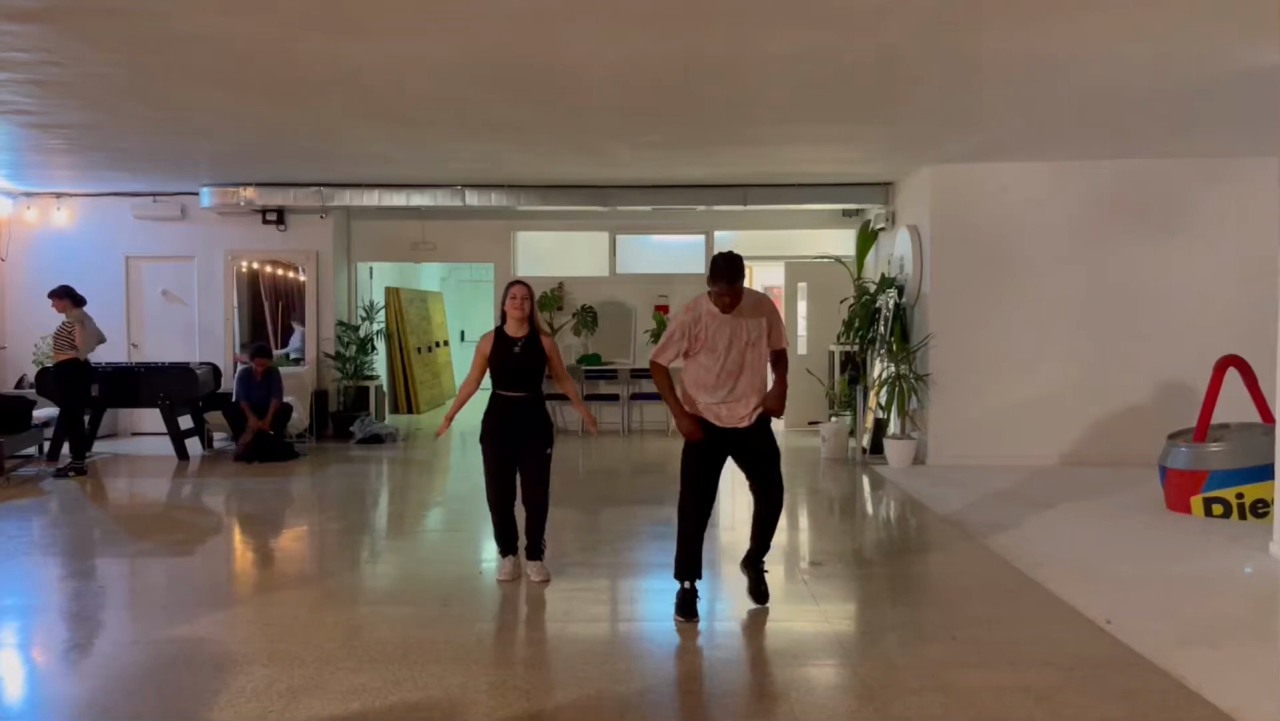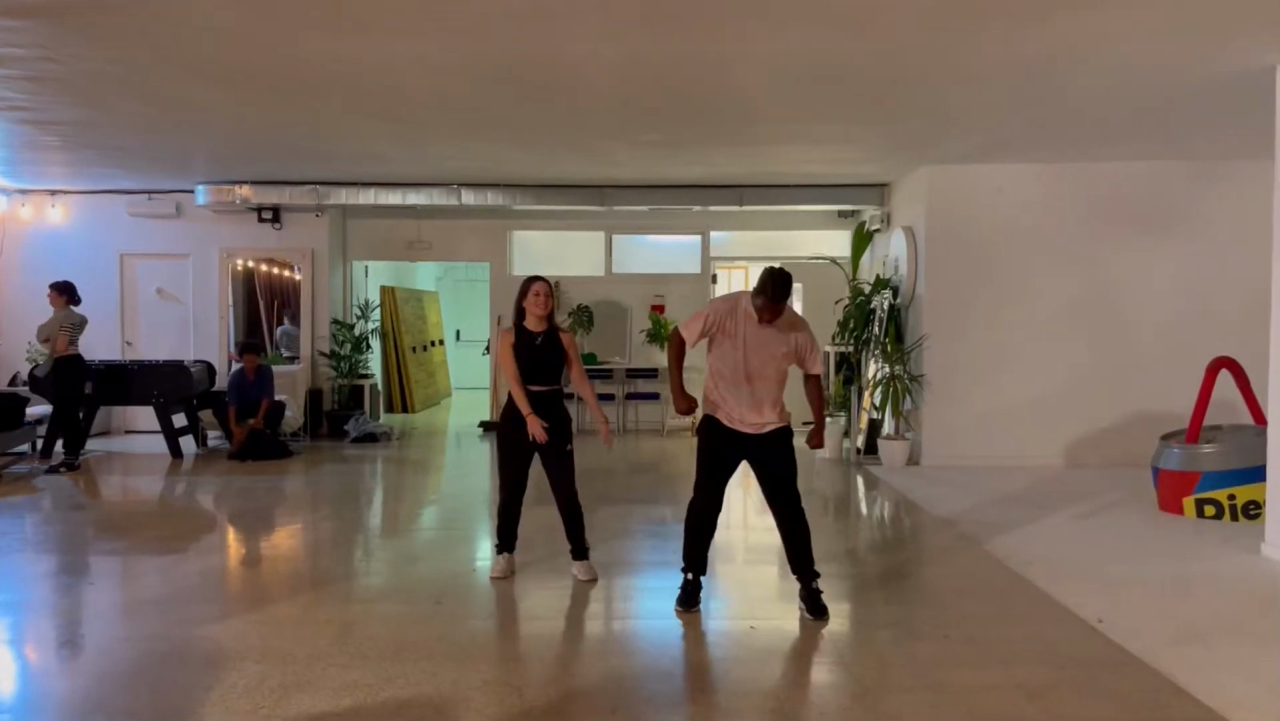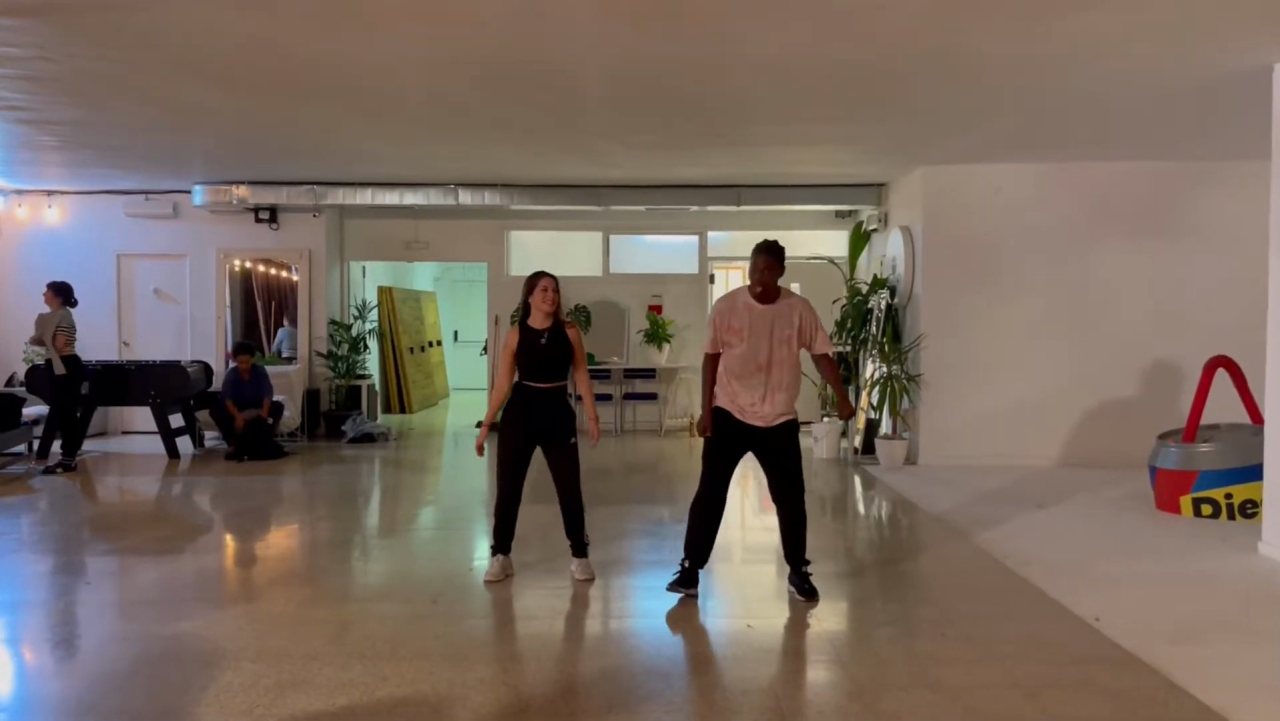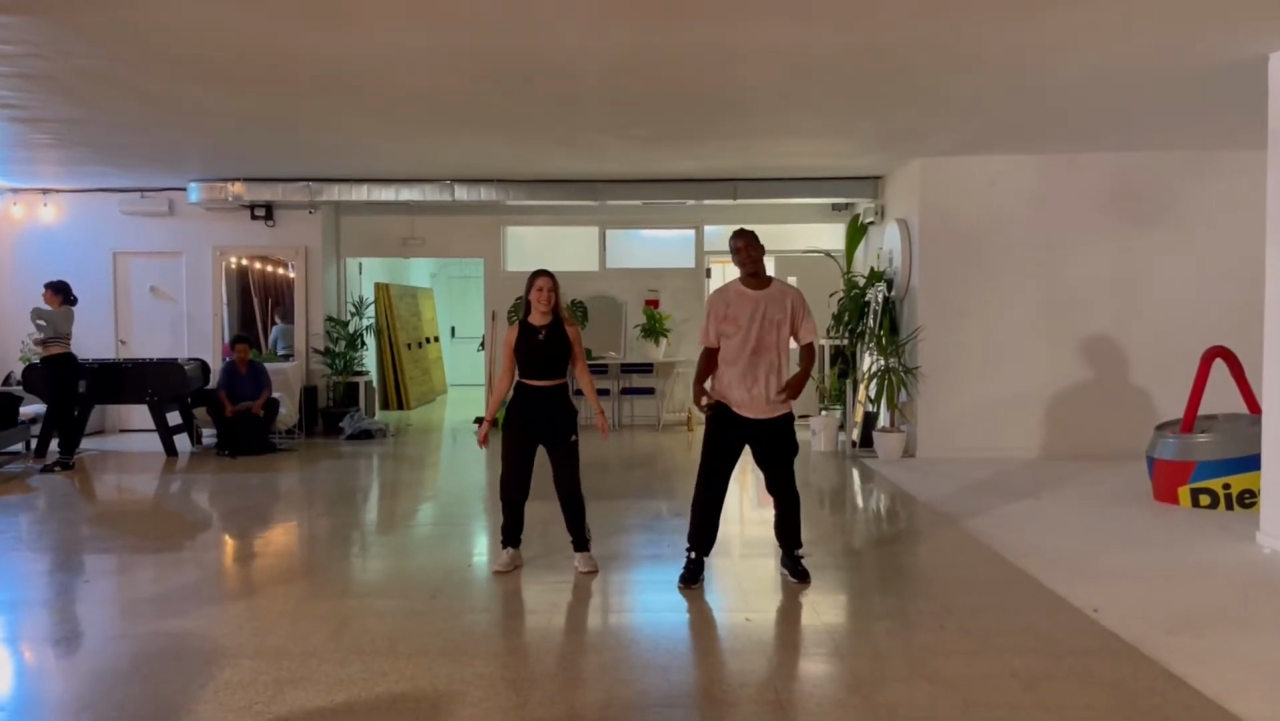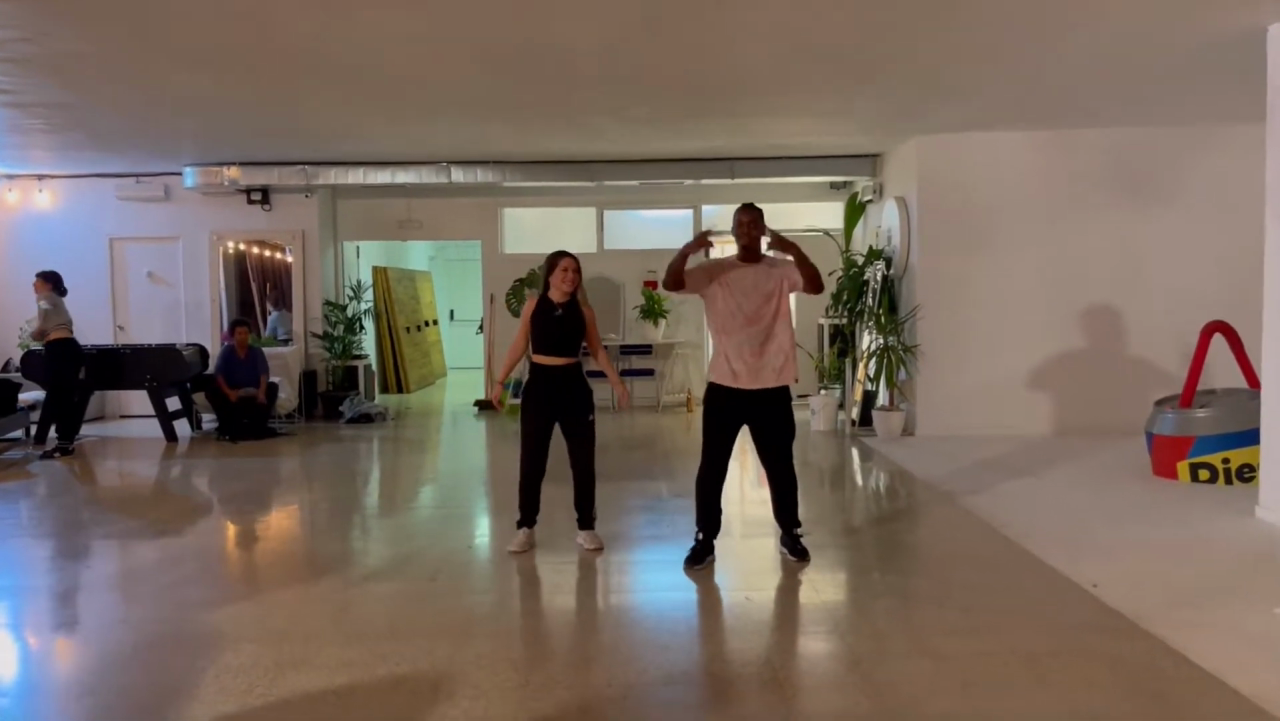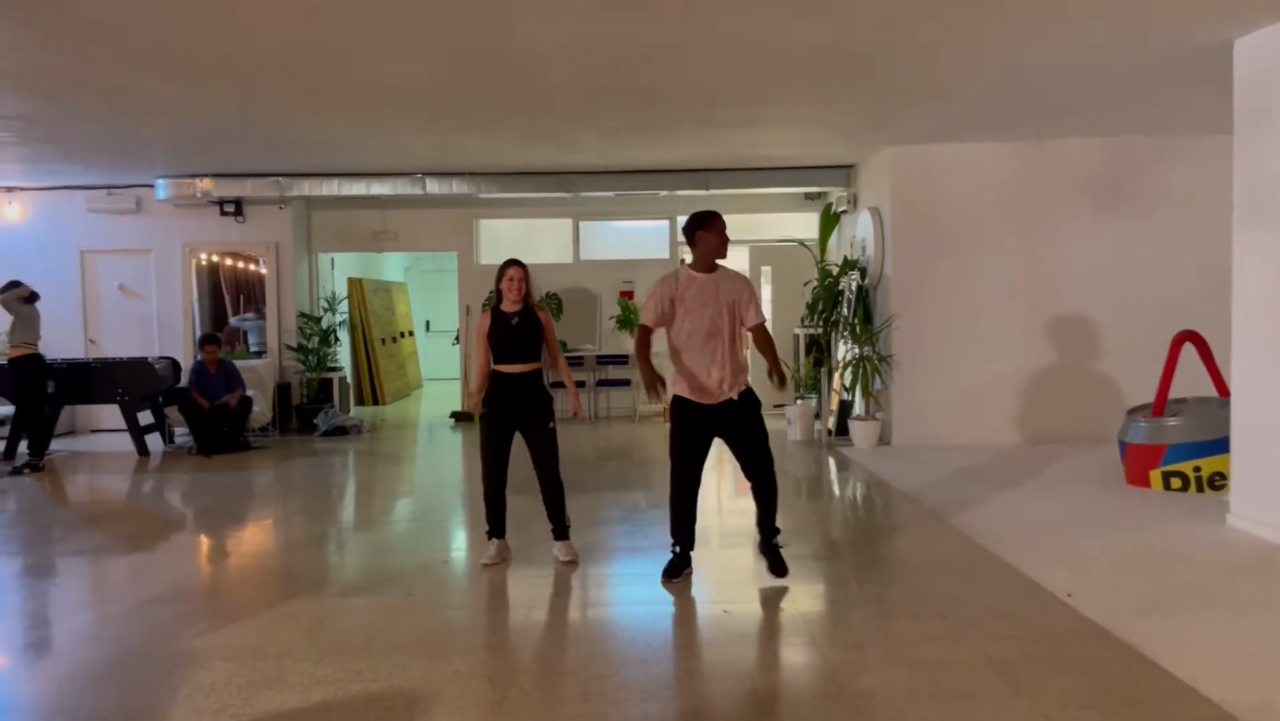
dt=0.7s
person 1, frame 1
left shoulder: (763, 307)
right shoulder: (691, 316)
left elbow: (778, 350)
right elbow: (658, 364)
left wrist: (780, 387)
right wrist: (679, 413)
left hip: (753, 420)
right hip: (705, 423)
left knee: (771, 495)
right knee: (695, 505)
left ankle: (754, 563)
right ankle: (686, 586)
person 1, frame 2
left shoulder: (797, 328)
right shoulder: (724, 310)
left elbow: (812, 375)
right elbow: (678, 339)
left wrist: (819, 425)
right wrist: (678, 391)
left hip: (771, 428)
right hip: (720, 423)
left knee: (788, 506)
right knee: (704, 503)
left ankle: (808, 585)
right ankle: (691, 578)
person 1, frame 3
left shoulder: (799, 309)
right shoulder: (726, 306)
left elbow: (822, 355)
right elbow: (712, 356)
left wrist: (841, 396)
right wrist: (706, 409)
left hip: (779, 421)
right hip: (729, 415)
left knee: (792, 498)
right knee: (710, 493)
left ankle: (798, 571)
right ankle: (690, 568)
person 1, frame 4
left shoulder: (790, 297)
right shoulder: (721, 298)
left elbow: (809, 347)
right elbow: (708, 349)
left wrist: (803, 375)
right wrist: (698, 383)
left hip: (774, 410)
right hip: (727, 409)
left knee: (783, 487)
right knee: (709, 485)
left ankle: (791, 554)
right ankle: (696, 558)
person 1, frame 5
left shoulder: (782, 269)
right shoulder: (713, 272)
left elbow: (816, 287)
right elbow: (671, 284)
left wrist: (794, 251)
right wrist: (687, 251)
left hip: (771, 386)
right hip: (724, 386)
left knee: (780, 465)
right knee: (711, 467)
left ankle: (790, 533)
right ankle: (705, 539)
person 1, frame 6
left shoulder: (739, 284)
right shoulder: (669, 286)
left elbow: (757, 331)
right elbow: (644, 335)
left wrist: (774, 362)
right wrist: (647, 368)
left hip: (736, 396)
right hip: (689, 400)
left knee: (761, 470)
right knee: (684, 480)
left ankle: (769, 543)
right ankle: (681, 553)
person 2, frame 1
left shoulder: (544, 341)
right shoulder: (489, 340)
left elbow: (563, 380)
right elbow: (472, 381)
left wrist: (585, 413)
right wrist: (448, 417)
left hip: (535, 423)
right hip: (498, 423)
left knee: (537, 496)
right knee: (499, 496)
left ankle: (535, 558)
right ankle: (508, 555)
person 2, frame 2
left shoulder: (562, 338)
right shoulder: (510, 336)
left elbow: (580, 380)
right elbow: (513, 381)
left wrist: (601, 419)
right wrist: (530, 417)
left hip: (555, 418)
right hip: (518, 419)
left knee: (566, 492)
right knee: (511, 490)
left ankle: (580, 557)
right ankle: (504, 553)
person 2, frame 3
left shoulder: (569, 332)
right shoulder: (515, 335)
left elbow: (581, 376)
right elbow: (503, 383)
left wrist: (592, 417)
right wrist: (486, 424)
left hip: (558, 412)
right hip: (521, 412)
left knee: (569, 488)
right knee: (508, 487)
left ankle: (579, 556)
right ankle: (501, 556)
person 2, frame 4
left shoulder: (568, 329)
right shoulder: (515, 331)
left elbow: (582, 372)
right elbow: (505, 377)
left wrist: (597, 410)
right wrist: (488, 417)
left hip: (559, 408)
right hip: (523, 408)
left knee: (568, 484)
right knee: (513, 484)
left ankle: (581, 550)
right ankle: (510, 548)
person 2, frame 5
left shoulder: (583, 309)
right shoulder: (533, 305)
left elbow: (597, 350)
right elbow: (520, 344)
left wrist: (618, 383)
right wrist: (500, 380)
left hip: (574, 387)
right hip: (539, 386)
left knee: (583, 462)
right knee: (532, 462)
left ankle: (586, 528)
right ankle: (526, 528)
person 2, frame 6
left shoulder: (539, 315)
right shoulder: (488, 320)
left elbow: (555, 356)
right elbow: (483, 365)
left wrist: (573, 391)
right wrist: (476, 393)
left hip: (533, 395)
right hip: (498, 401)
left knee: (548, 472)
right knee: (493, 474)
left ankle: (561, 538)
right ankle: (497, 541)
person 3, frame 1
left shoulder: (74, 321)
right shoulder: (72, 320)
left elbow: (82, 345)
right elbow: (92, 342)
left wrist: (78, 325)
left hip: (72, 371)
right hip: (69, 371)
left knee: (71, 417)
right knee: (70, 417)
left ankle: (79, 464)
right ankle: (77, 460)
person 3, frame 2
left shoulder: (65, 316)
right shoulder: (63, 314)
left elbow: (60, 347)
left wrist: (46, 342)
right wrist: (50, 340)
left hip: (69, 368)
right hip: (65, 367)
left knee: (66, 413)
right knee: (65, 413)
left ankle: (71, 460)
right ankle: (71, 457)
person 3, frame 3
left shoulder: (62, 316)
right shoulder: (54, 315)
left elbow: (59, 345)
left wrist: (43, 340)
right wrist: (39, 340)
left hip: (67, 368)
right hip: (59, 368)
left knee: (65, 413)
right knee: (61, 413)
left ankle: (68, 460)
right ankle: (68, 458)
person 3, frame 4
left shoulder: (65, 312)
right shoulder: (56, 315)
right elbow: (51, 340)
right wrist: (40, 341)
left hip: (62, 364)
right hip: (56, 365)
left knee: (62, 411)
right knee: (60, 412)
left ankle: (66, 458)
right ankle: (66, 457)
person 3, frame 5
left shoulder: (46, 298)
right shoulder: (52, 301)
left elbow: (44, 305)
right elbow: (42, 333)
right wrist: (37, 332)
left hip: (62, 349)
right hip: (62, 349)
left knee: (60, 397)
right knee: (61, 397)
left ankle: (65, 444)
right ankle: (65, 442)
person 3, frame 6
left shoulder: (27, 312)
right shoulder: (26, 311)
left wrist: (22, 291)
right wrist: (23, 292)
left hip: (26, 365)
right hip: (27, 365)
left knee: (29, 413)
right knee: (30, 412)
left ankle: (35, 460)
right ankle: (36, 458)
